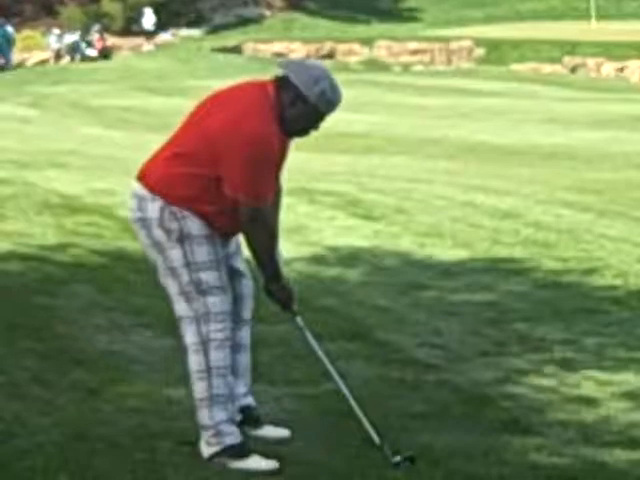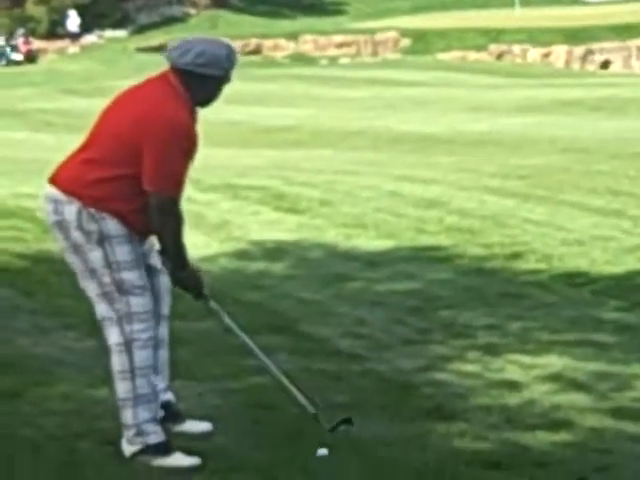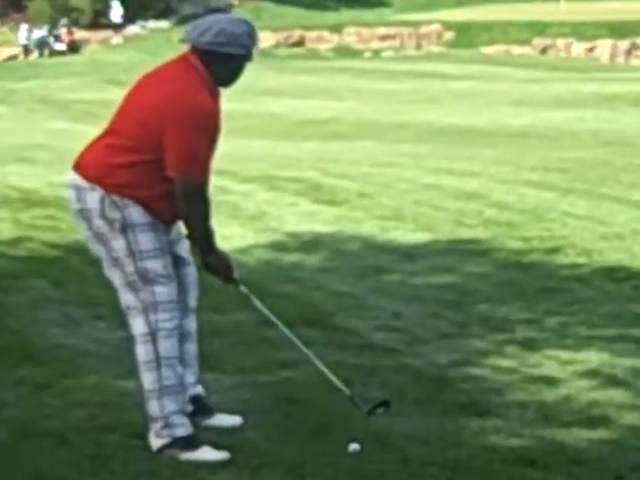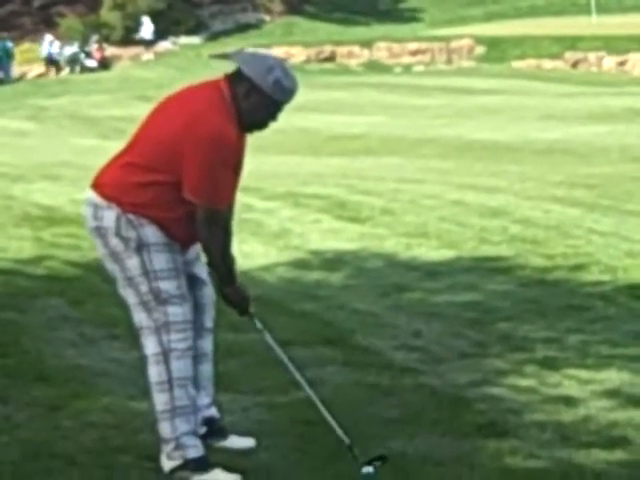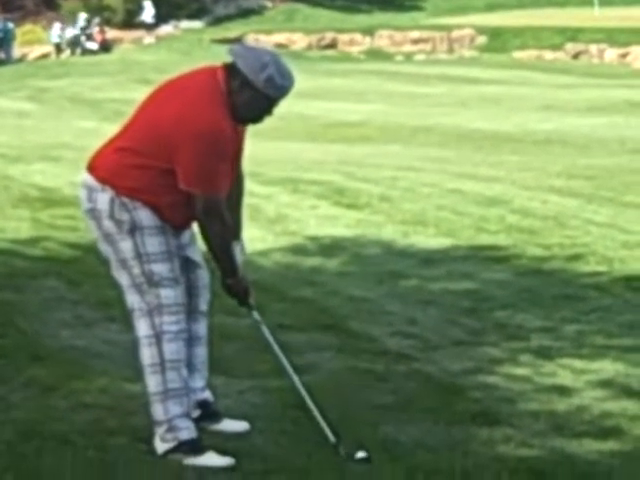
dt=1s
person 1, frame 1
left shoulder: (268, 105)
right shoulder: (253, 129)
left elbow: (269, 189)
right elbow: (253, 215)
left wrist: (273, 258)
right wrist: (274, 277)
left hip: (202, 210)
right hip: (171, 211)
left knee: (237, 304)
right knee: (209, 320)
left ankle: (239, 409)
right ankle: (219, 439)
person 1, frame 2
left shoulder: (164, 93)
right shoulder: (171, 120)
left elbow: (159, 198)
right elbow: (163, 206)
left wrist: (168, 257)
right wrist: (180, 265)
left hip: (110, 211)
right hip: (87, 213)
left knee: (154, 301)
right knee: (131, 319)
left ankle: (158, 406)
right ankle: (141, 438)
person 1, frame 3
left shoulder: (185, 74)
right shoulder: (193, 104)
left elbow: (185, 184)
right elbow: (190, 191)
right wrist: (209, 251)
left hip: (138, 198)
right hip: (111, 200)
left knee: (181, 294)
right knee: (156, 312)
left ankle: (188, 399)
right ankle: (169, 430)
person 1, frame 4
left shoulder: (218, 103)
right shoulder: (214, 130)
left elbow: (220, 199)
right elbow: (210, 219)
left wrist: (224, 262)
right wrist: (228, 281)
left hip: (158, 216)
right hip: (127, 218)
left knee: (198, 313)
right knee: (170, 331)
left ankle: (202, 420)
person 1, frame 5
left shoulder: (222, 91)
right shoulder: (206, 122)
left elbow: (231, 172)
right elbow: (209, 210)
left wrist: (235, 240)
right wrist: (232, 273)
left hip: (157, 199)
right hip: (121, 200)
left knee: (193, 293)
right knee: (163, 311)
left ankle: (195, 402)
right ankle: (174, 433)
